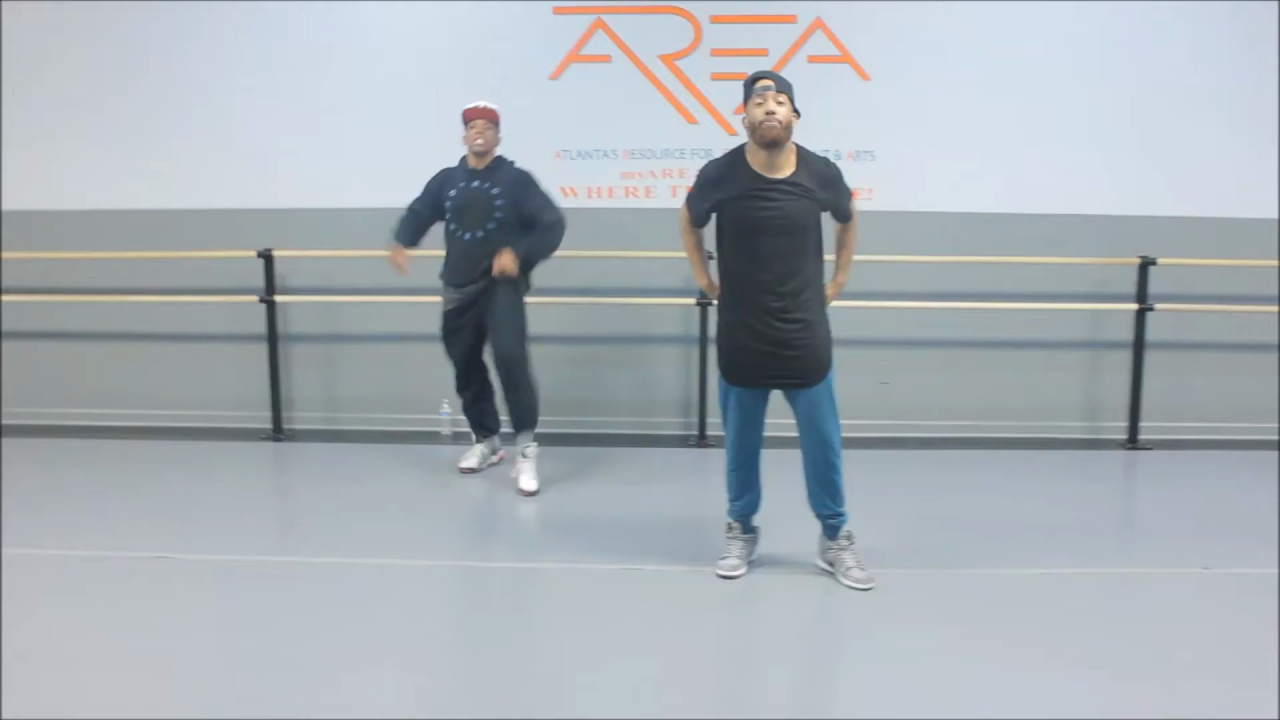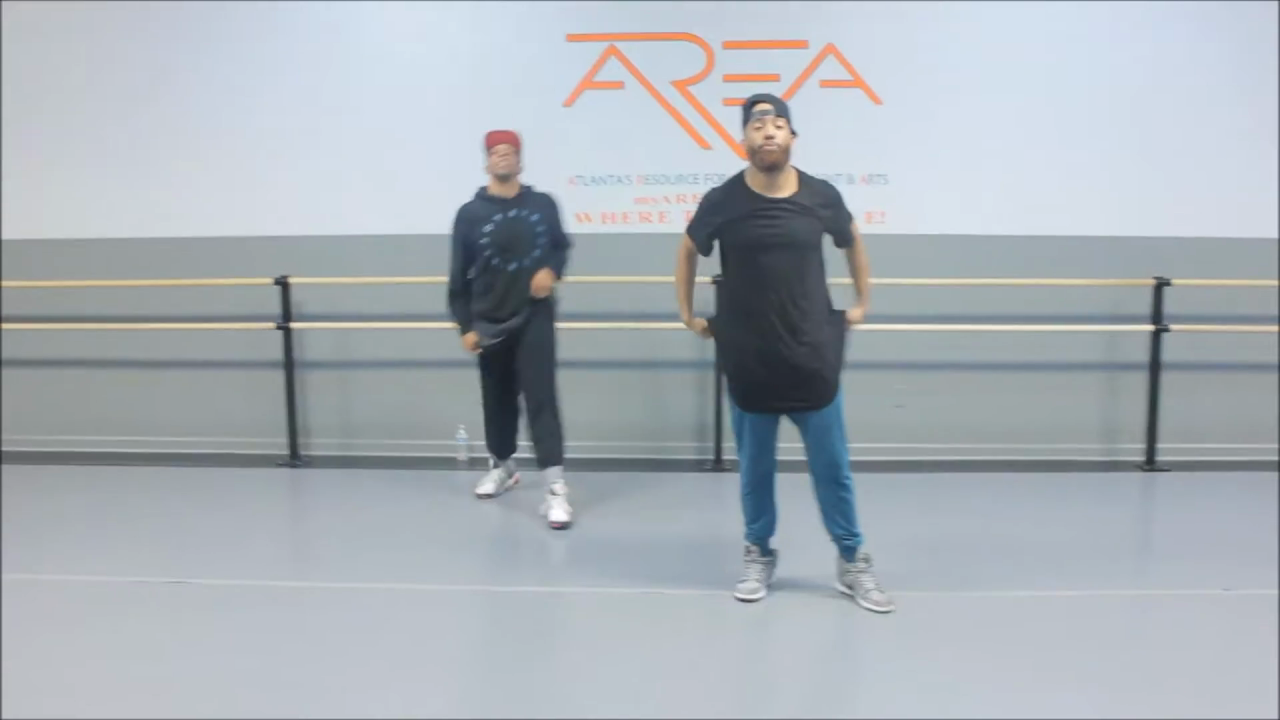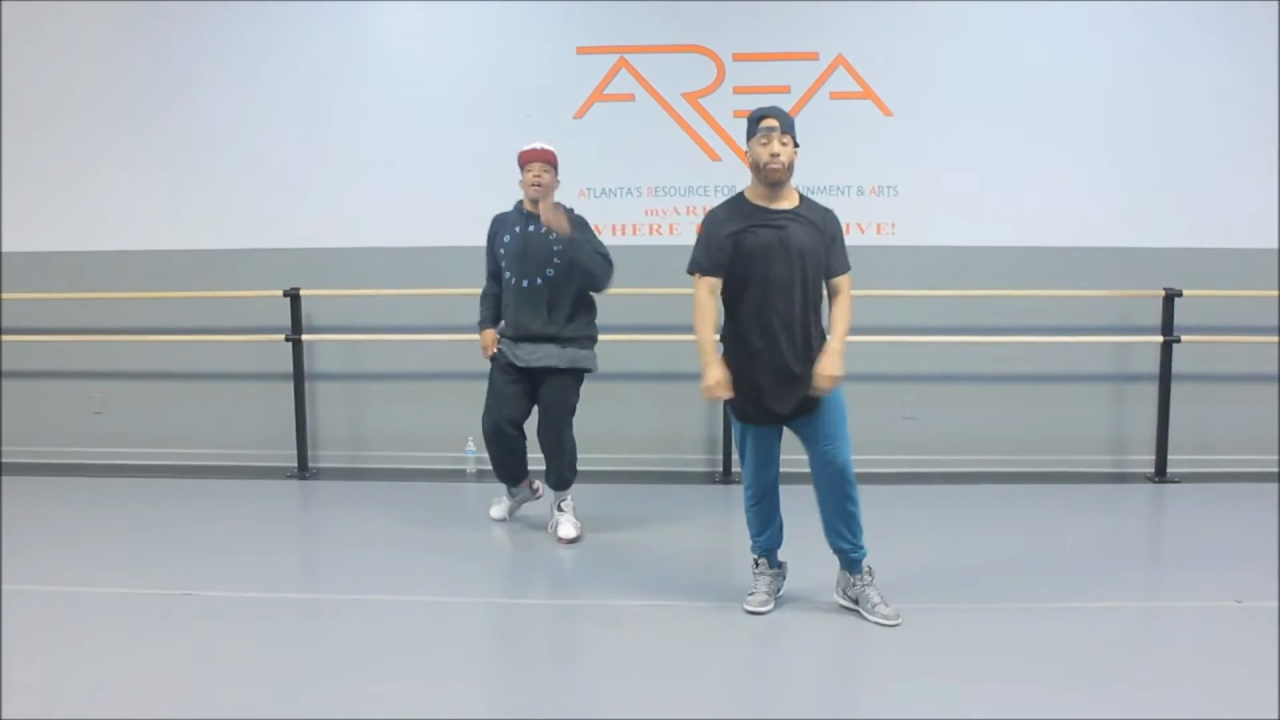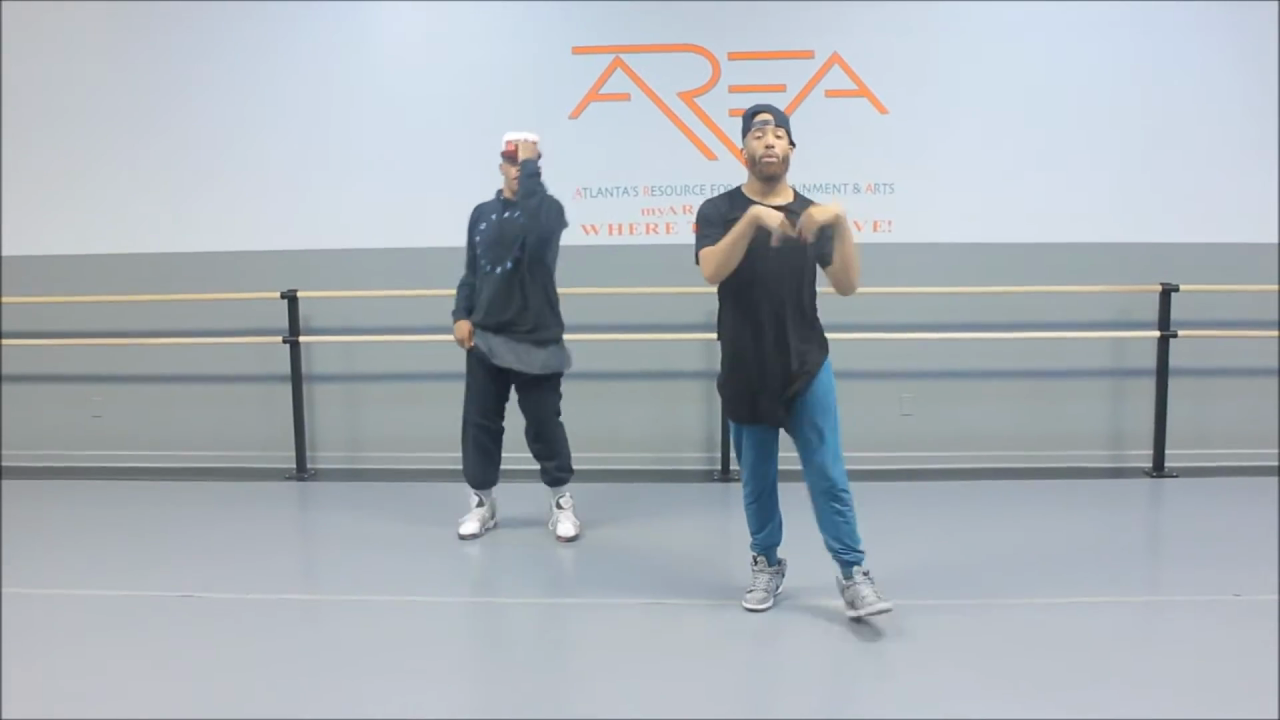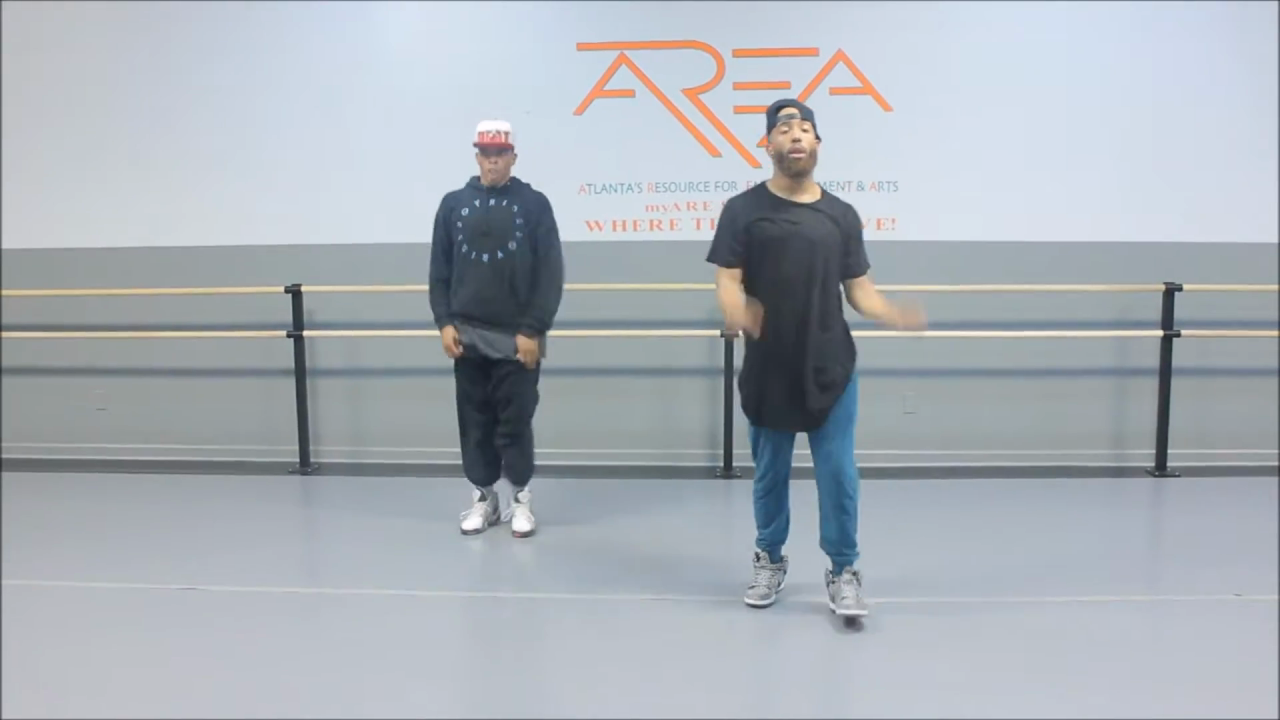
dt=0.4s
person 1, frame 1
left shoulder: (822, 173)
right shoulder: (719, 174)
left elbow: (847, 219)
right elbow: (689, 221)
left wrist: (839, 278)
right wrist: (703, 277)
left hip: (804, 333)
right hip: (741, 335)
left knee: (823, 442)
right knee: (741, 442)
left ankle: (836, 541)
right ankle: (741, 532)
person 1, frame 2
left shoulder: (822, 196)
right shoulder: (722, 202)
left elbow: (851, 239)
right elbow: (689, 251)
left wrist: (862, 298)
right wrist: (688, 313)
left hip: (813, 359)
right hip: (748, 362)
left knee: (832, 464)
right knee: (755, 466)
left ankle: (853, 562)
right ankle: (759, 555)
person 1, frame 3
left shoulder: (821, 219)
right shoulder: (723, 219)
left elbow: (841, 292)
right elbow: (704, 295)
left wrist: (834, 351)
right wrist: (710, 361)
left hip: (812, 371)
right hip: (749, 378)
left knee: (837, 470)
right knee: (759, 479)
left ankle: (855, 577)
right ankle: (767, 567)
person 1, frame 4
left shoulder: (813, 215)
right shoulder: (720, 210)
left elbow: (846, 285)
right elbow: (712, 271)
left wrist: (839, 228)
right wrist: (753, 219)
left hip: (807, 364)
right hip: (746, 371)
left knee: (827, 473)
right knee: (758, 477)
left ankle: (853, 576)
right ankle: (766, 564)
person 1, frame 5
left shoulder: (842, 215)
right shoulder: (743, 210)
left elbow: (857, 290)
right elbow: (726, 285)
left wrist: (893, 315)
right wrist: (738, 313)
left hip: (833, 368)
right hip: (768, 373)
left knee: (838, 473)
right knee: (770, 472)
left ankle: (843, 573)
right ankle: (769, 561)
person 2, frame 1
left shoulder: (516, 180)
right shoulder: (445, 181)
left elbow: (553, 226)
right elbow: (416, 216)
left wrist: (520, 254)
right wrist: (400, 244)
left hip: (501, 287)
right hip: (459, 290)
left knee: (511, 358)
right knee: (466, 369)
left ankle: (526, 451)
right ankle: (486, 441)
person 2, frame 2
left shoulder: (543, 205)
right shoulder: (470, 214)
left elbow: (560, 247)
right elbow: (459, 277)
left wrist: (550, 270)
right wrist: (466, 326)
left hip: (534, 318)
right hip: (490, 323)
left knee: (540, 397)
right knee: (498, 399)
left ankle: (554, 487)
right ankle: (502, 467)
person 2, frame 3
left shoulder: (573, 224)
right shoulder: (501, 225)
left elbow: (600, 278)
left wrist: (565, 234)
right wrist: (487, 326)
left hip: (565, 348)
right hip: (513, 347)
left knee: (555, 428)
right knee: (498, 424)
left ankle: (563, 504)
right ankle: (518, 487)
person 2, frame 4
left shoulder: (546, 206)
right shoulder: (481, 214)
left elbow: (537, 232)
left wrist: (531, 168)
right wrist: (461, 314)
left hip: (537, 340)
right hip: (485, 340)
left knee: (543, 425)
right knee: (479, 424)
left ankle: (562, 502)
right ankle: (482, 503)
person 2, frame 5
left shoulder: (534, 203)
right shoulder: (453, 203)
left elbow: (551, 273)
right elbow: (439, 269)
left wrist: (536, 330)
right wrist: (443, 321)
left hip: (516, 337)
right hip: (467, 334)
left knee: (515, 421)
right knee: (475, 420)
left ankle: (520, 498)
right ankle: (482, 498)
